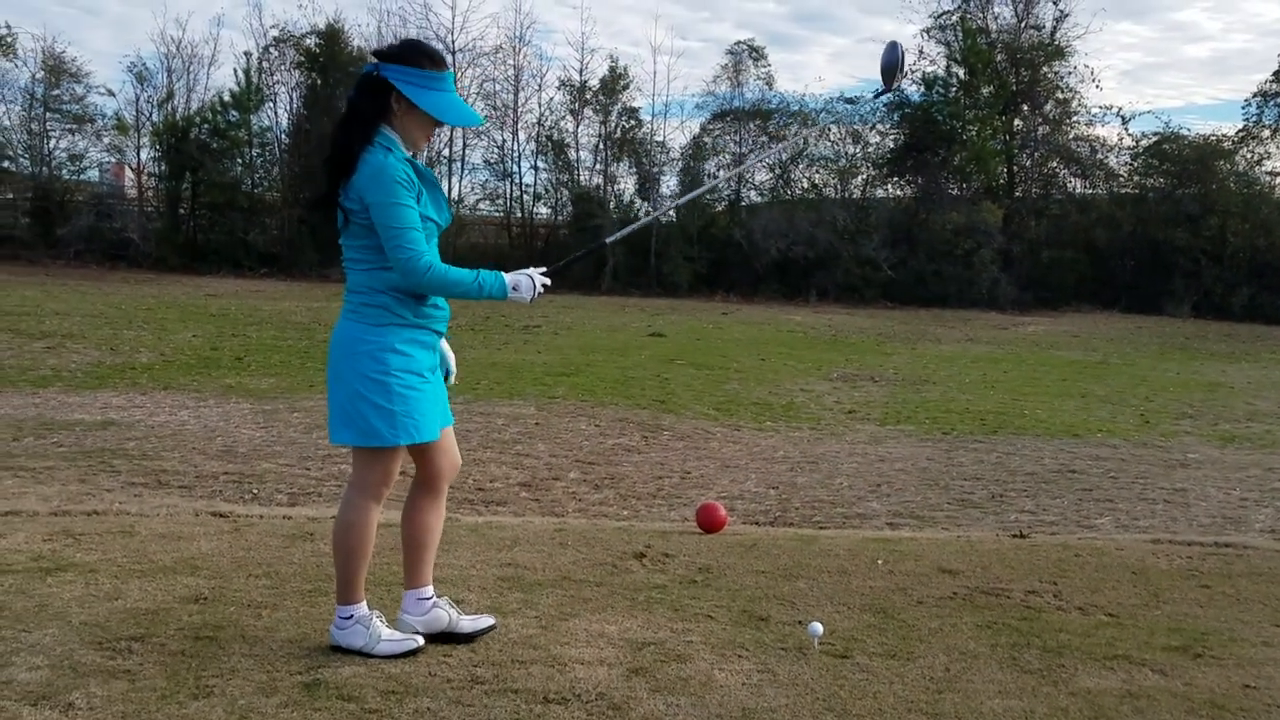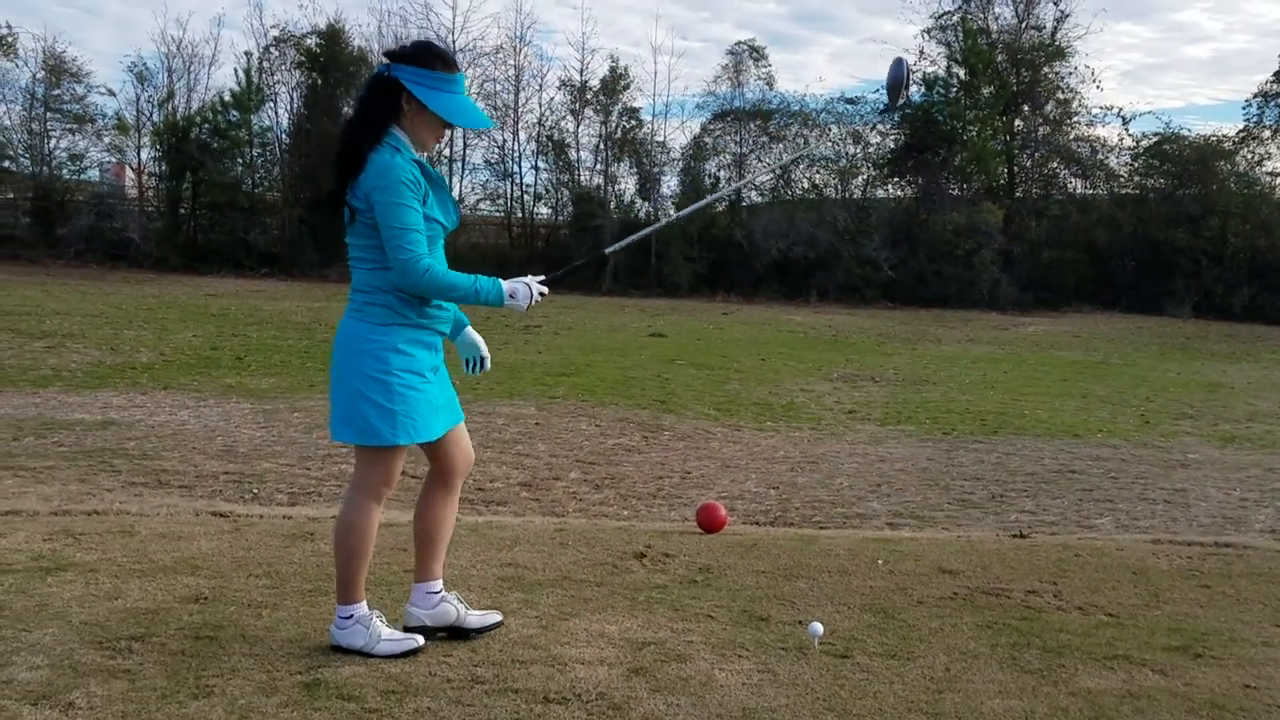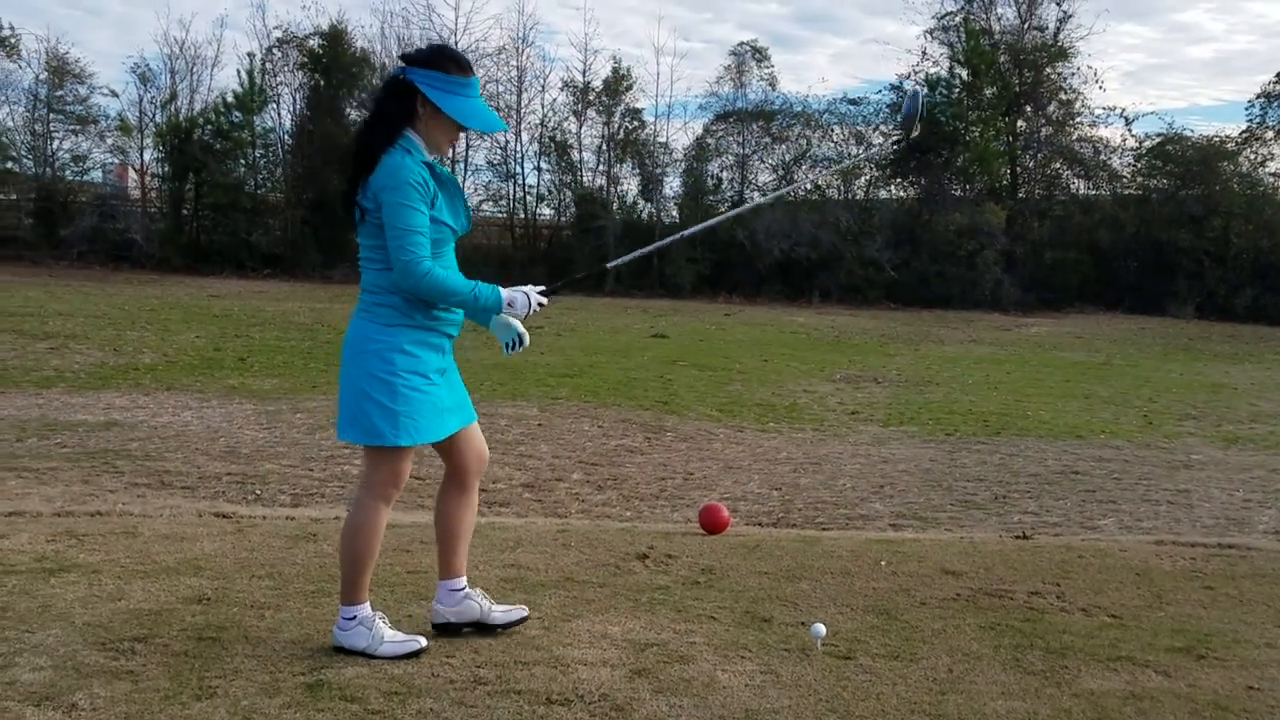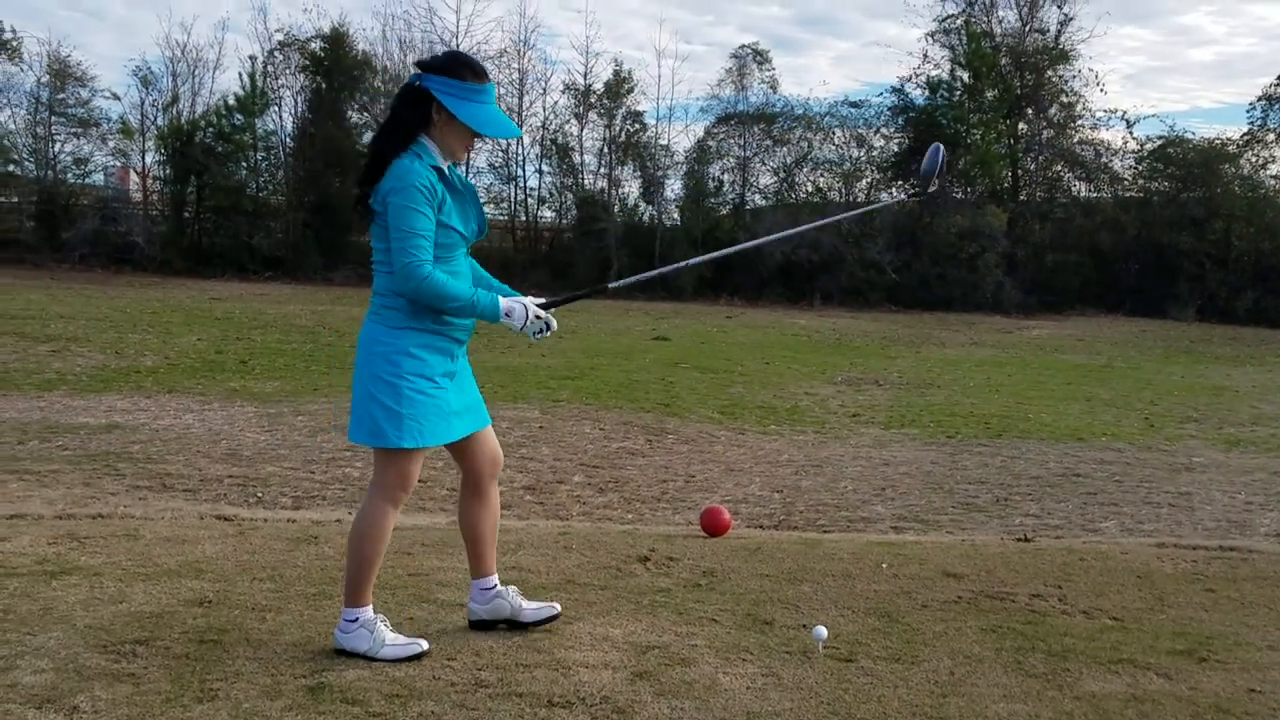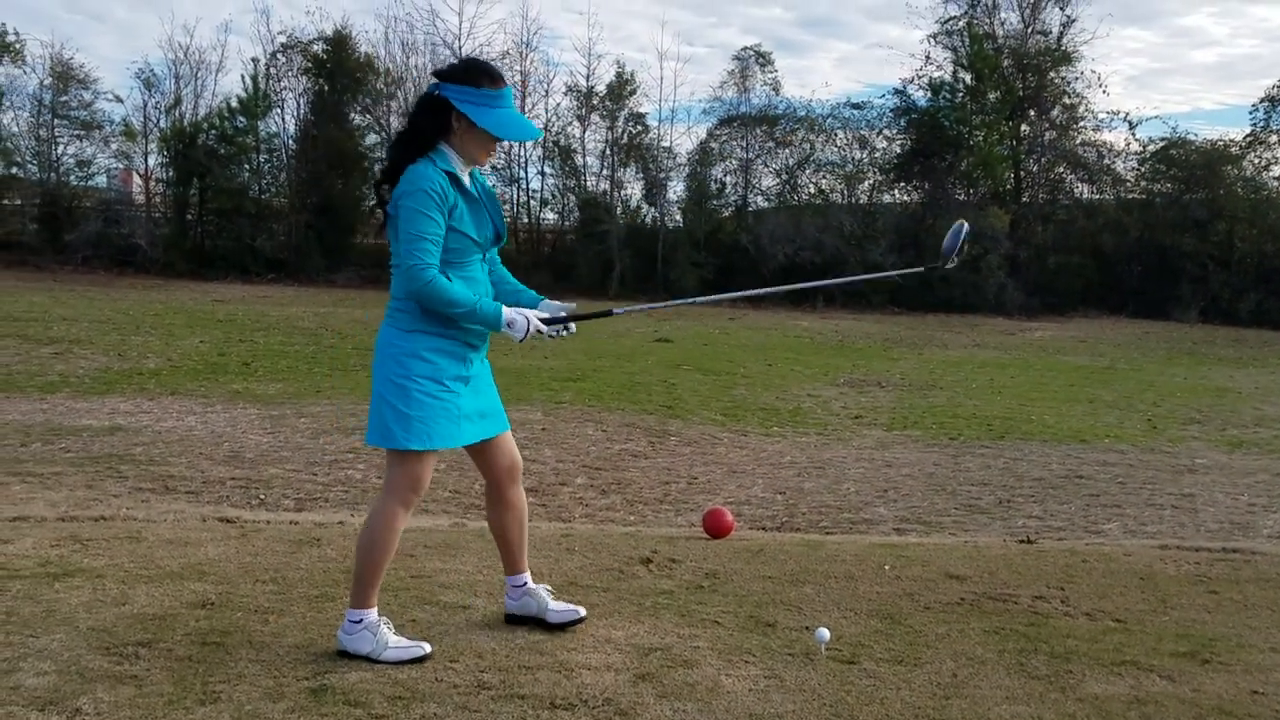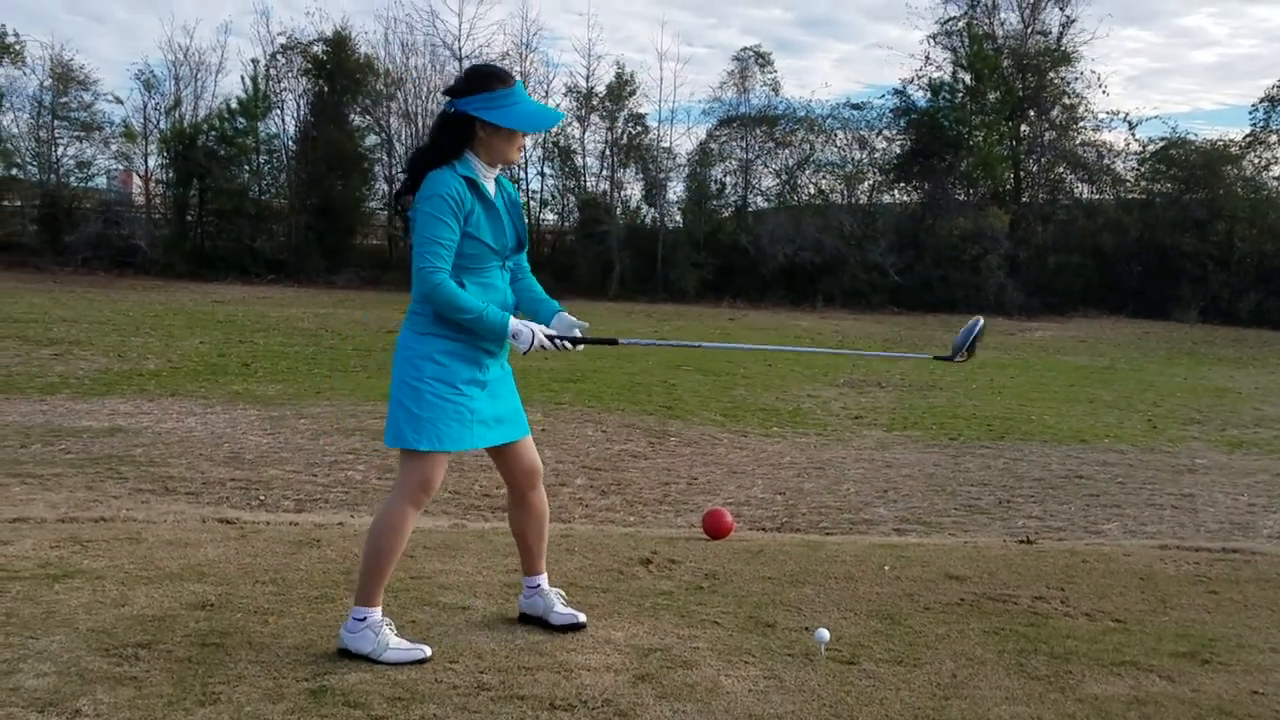
dt=0.1s
person 1, frame 1
left shoulder: (394, 165)
right shoulder: (384, 169)
right elbow: (414, 268)
left wrist: (437, 335)
right wrist: (502, 285)
left hip: (410, 346)
right hip: (384, 347)
left knee: (439, 469)
right knee: (373, 483)
left ankle: (419, 606)
right ankle: (350, 619)
person 1, frame 2
left shoulder: (403, 166)
right shoulder: (391, 169)
right elbow: (413, 270)
left wrist: (459, 326)
right wrist: (500, 292)
left hip: (415, 346)
right hip: (387, 347)
left knee: (455, 463)
right knee: (375, 483)
left ankle: (427, 600)
right ankle: (350, 619)
person 1, frame 3
left shoulder: (424, 169)
right shoulder: (401, 171)
right elbow: (414, 273)
left wrist: (493, 314)
right wrist: (497, 300)
left hip: (428, 348)
right hip: (396, 348)
left knee: (470, 464)
right knee: (384, 483)
left ankle: (454, 598)
right ankle: (354, 619)
person 1, frame 4
left shoulder: (440, 175)
right shoulder: (411, 175)
right elbow: (415, 275)
left wrist: (512, 301)
right wrist: (498, 308)
left hip: (442, 352)
right hip: (405, 352)
left knee: (486, 465)
right knee: (394, 486)
left ankle: (488, 595)
right ankle: (355, 622)
person 1, frame 5
left shoulder: (471, 185)
right shoulder: (425, 182)
left elbow: (486, 267)
right elbow: (421, 279)
left wrist: (538, 304)
right wrist: (501, 317)
left hip: (463, 357)
right hip: (422, 354)
left knee: (506, 471)
right knee: (404, 488)
left ankle: (522, 591)
right ankle: (360, 623)
person 1, frame 6
left shoulder: (502, 191)
right shoulder: (445, 188)
left elbow: (515, 272)
right elbow: (433, 283)
left wrist: (552, 315)
right wrist: (509, 327)
left hip: (485, 362)
right hip: (440, 358)
left knee: (528, 474)
right knee: (416, 488)
left ankle: (535, 591)
right ankle: (363, 622)
